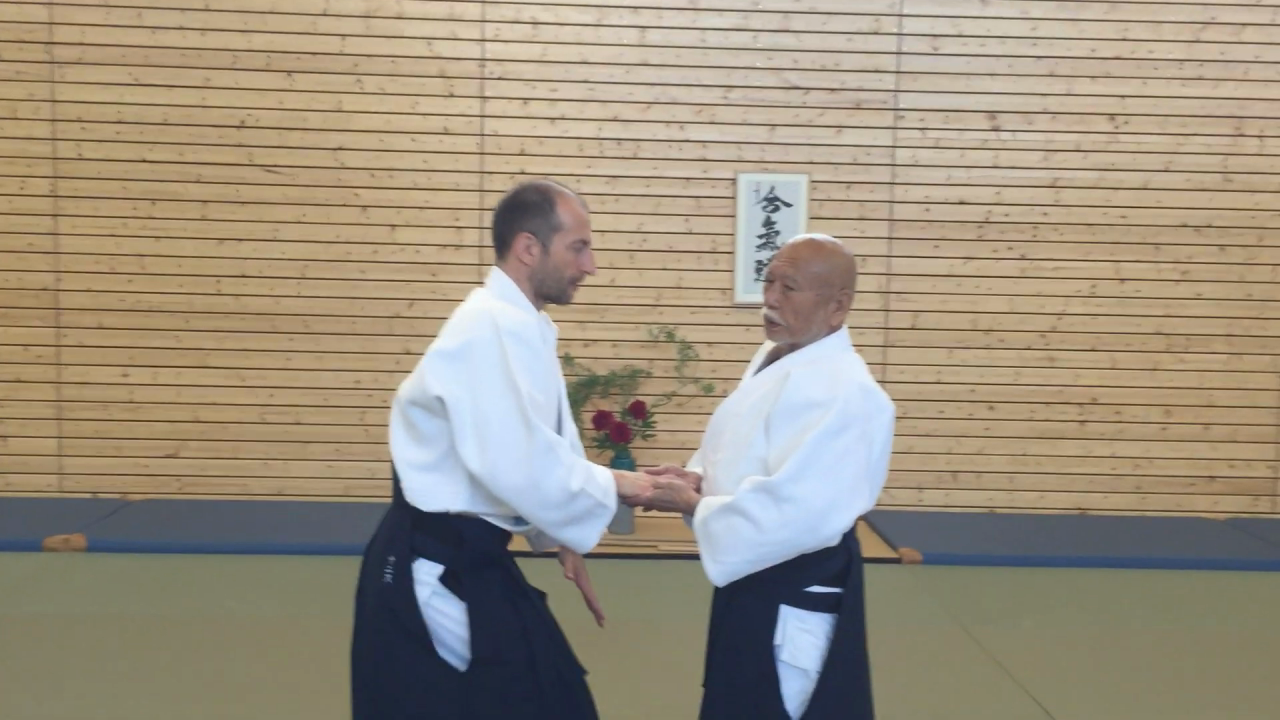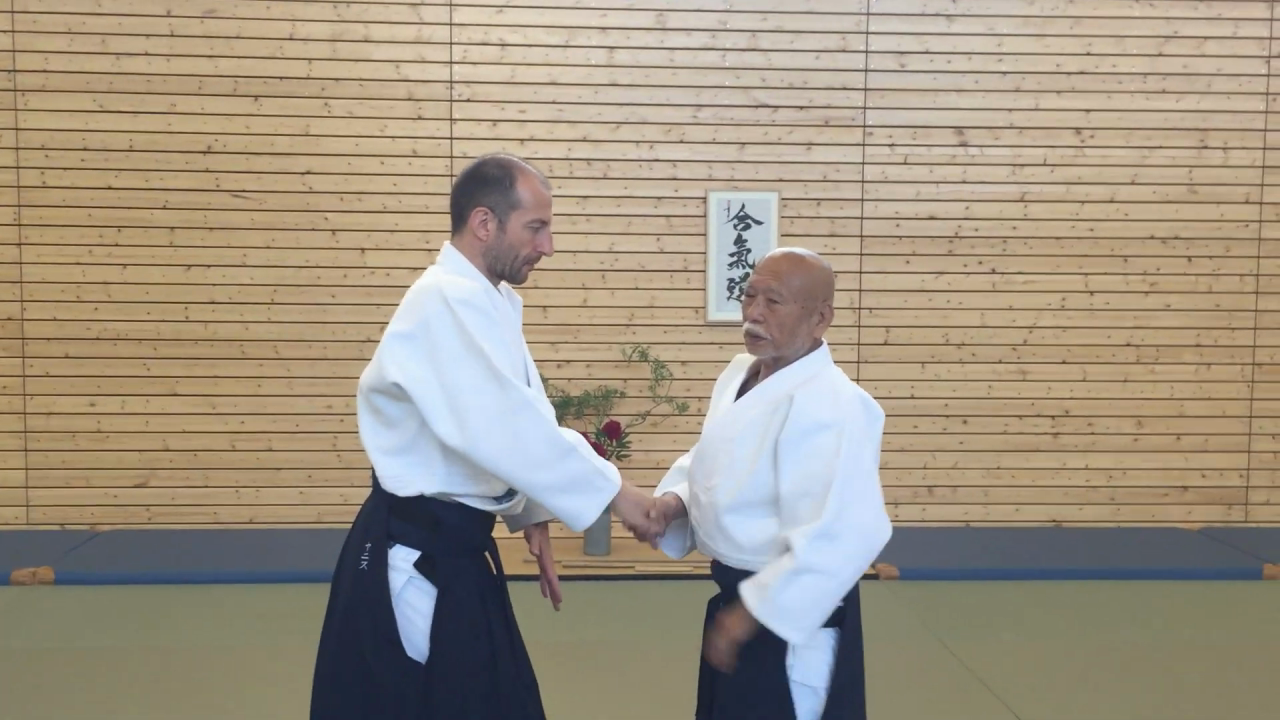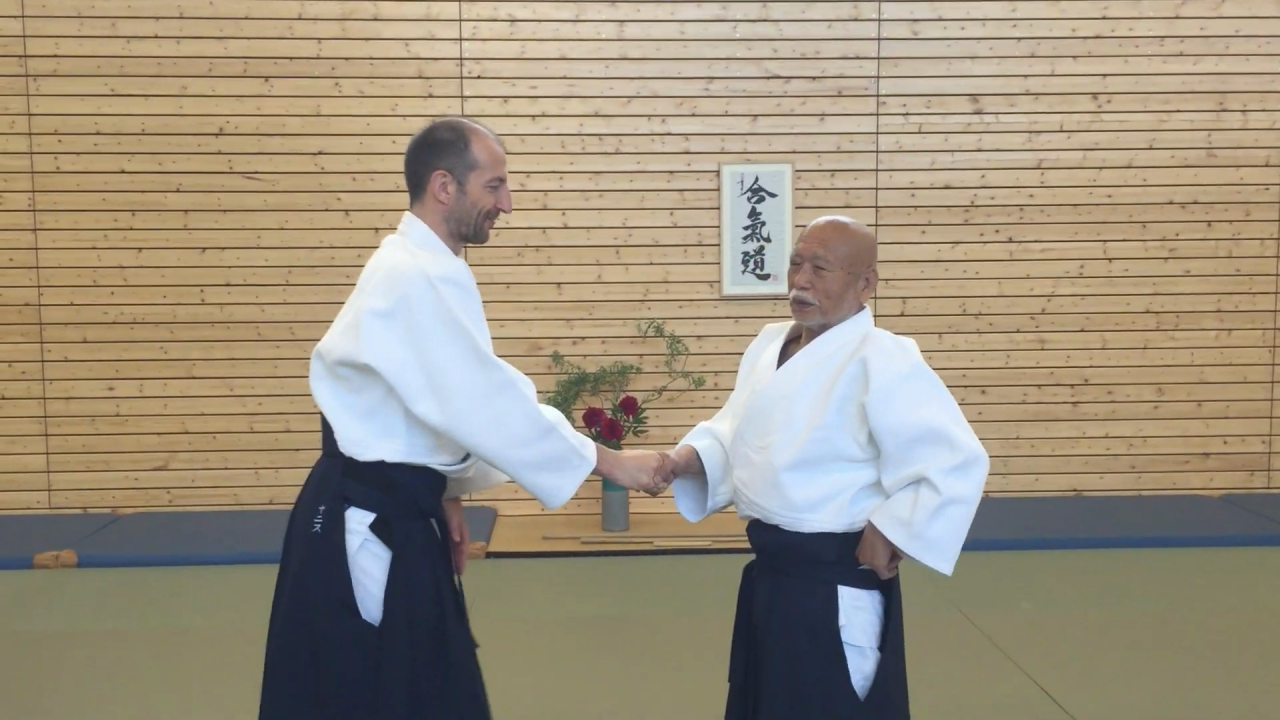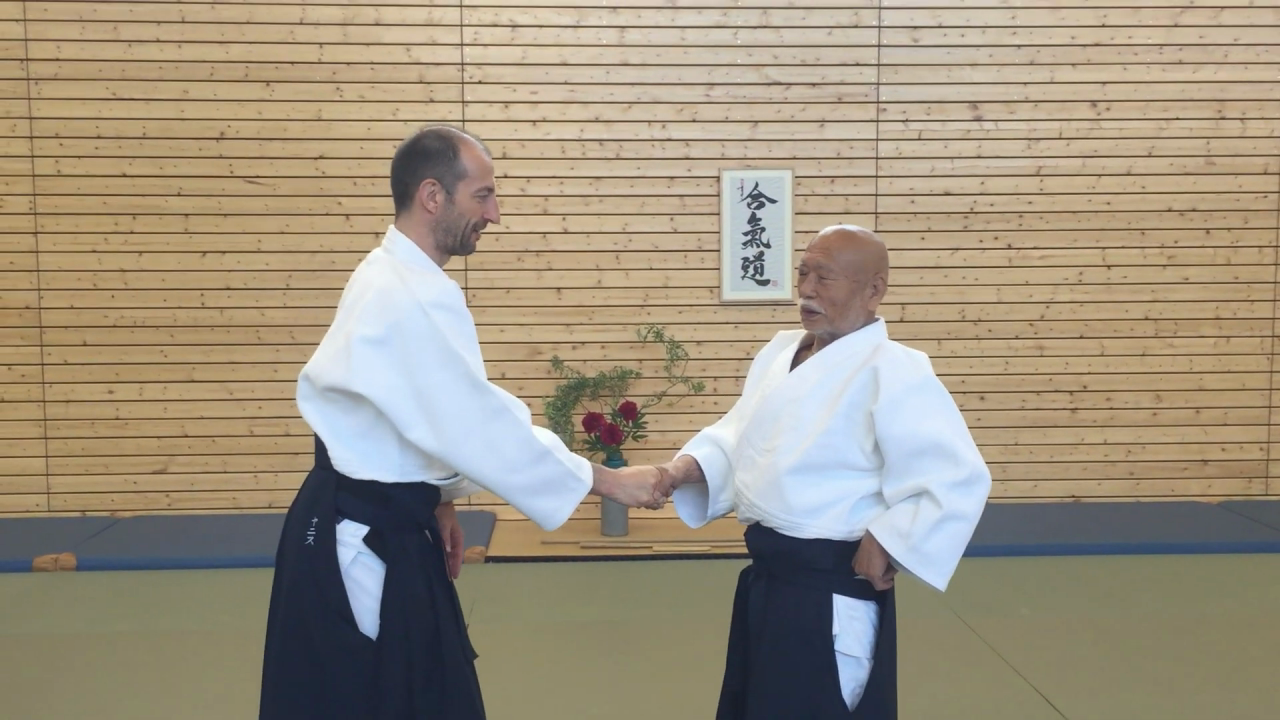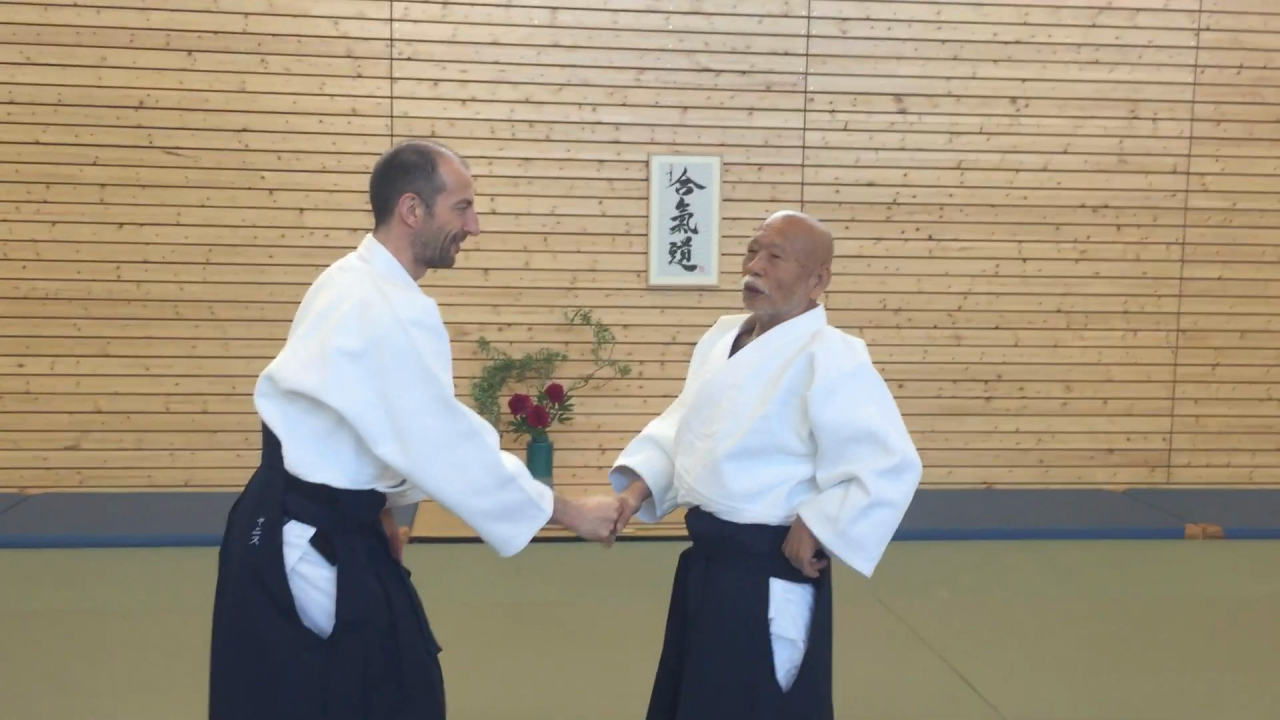
dt=1s
person 1, frame 1
left shoulder: (517, 325)
right shoulder: (494, 327)
left elbow: (542, 451)
right elbow: (520, 468)
left wrist: (565, 541)
right wrist: (613, 484)
left hip: (462, 562)
right hip: (432, 573)
person 1, frame 2
left shoulder: (490, 300)
right shoulder: (449, 301)
left elbow: (519, 420)
right elbow: (509, 429)
left wrist: (532, 519)
right wrist: (614, 489)
left hip: (452, 553)
right hip: (414, 563)
person 1, frame 3
left shoulder: (418, 266)
right shoulder: (419, 277)
right elbow: (486, 403)
left wrist: (447, 497)
right wrist: (608, 462)
left hip: (393, 517)
right hip: (365, 530)
person 1, frame 4
left shoulder: (393, 277)
right shoulder: (412, 298)
right elbow: (480, 426)
left wrist: (433, 502)
right wrist: (609, 481)
left hip: (377, 528)
right hip: (362, 544)
person 1, frame 5
left shoulder: (355, 280)
right shoulder: (391, 311)
right elbow: (446, 447)
left wrist: (373, 507)
right wrist: (570, 512)
left hip: (311, 524)
right hip: (304, 541)
person 2, frame 1
left shoulder: (843, 392)
right shoulder: (776, 357)
left elbow: (796, 513)
left wrist: (693, 503)
right wrist: (699, 478)
left hip: (799, 593)
right hip: (755, 578)
person 2, frame 2
left shoulder: (832, 406)
right shoulder: (740, 374)
left elbow: (840, 536)
right elbow: (713, 465)
left wrist: (752, 614)
right wrist: (676, 501)
left hip: (791, 617)
right hip: (741, 601)
person 2, frame 3
left shoulder: (884, 361)
right shoulder: (768, 344)
left elbow: (957, 461)
right elbow: (735, 432)
left wrist: (891, 532)
right wrist: (691, 457)
left hip: (836, 589)
right hip: (771, 573)
person 2, frame 4
left shoulder: (895, 373)
right shoulder: (779, 352)
left elbow: (958, 479)
right elbow: (739, 434)
left wrist: (887, 545)
right wrist: (690, 466)
left hip: (832, 596)
right hip: (768, 580)
person 2, frame 5
left shoulder: (831, 359)
right shoulder: (721, 338)
left elbow: (889, 465)
right elbow: (682, 423)
left wrist: (818, 530)
right wrist: (641, 483)
left hip: (769, 578)
right hip: (708, 562)
